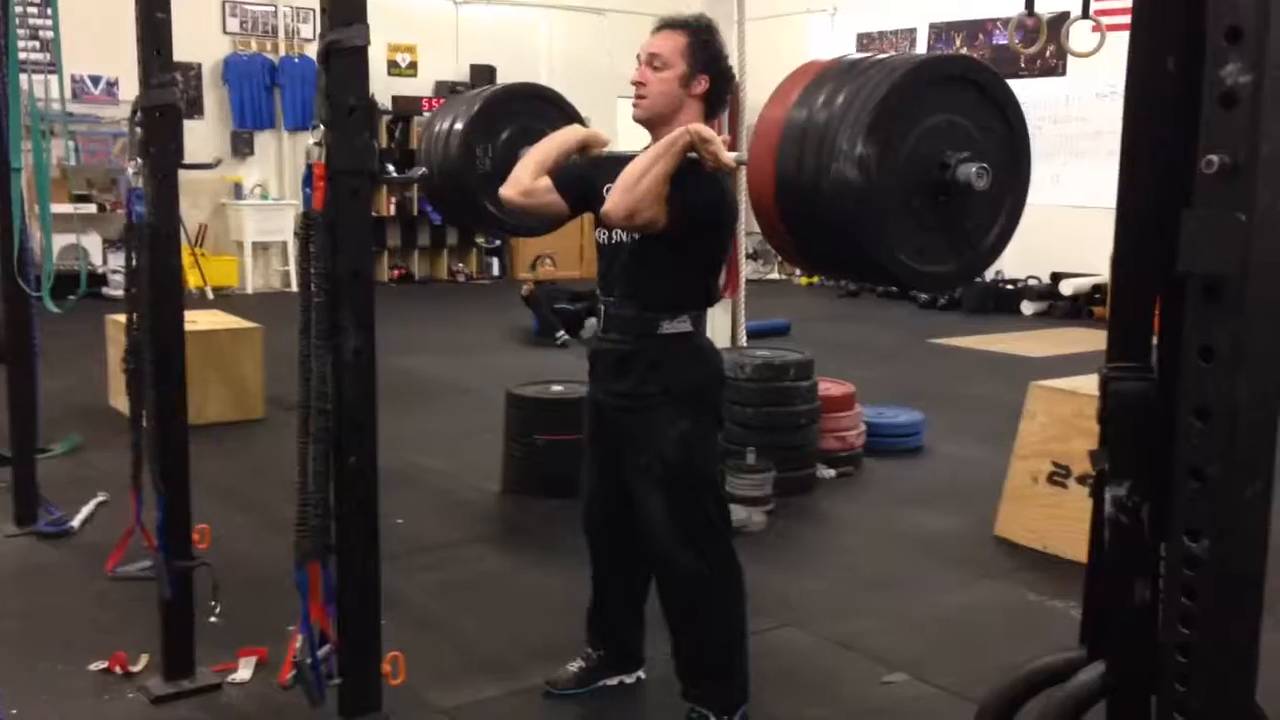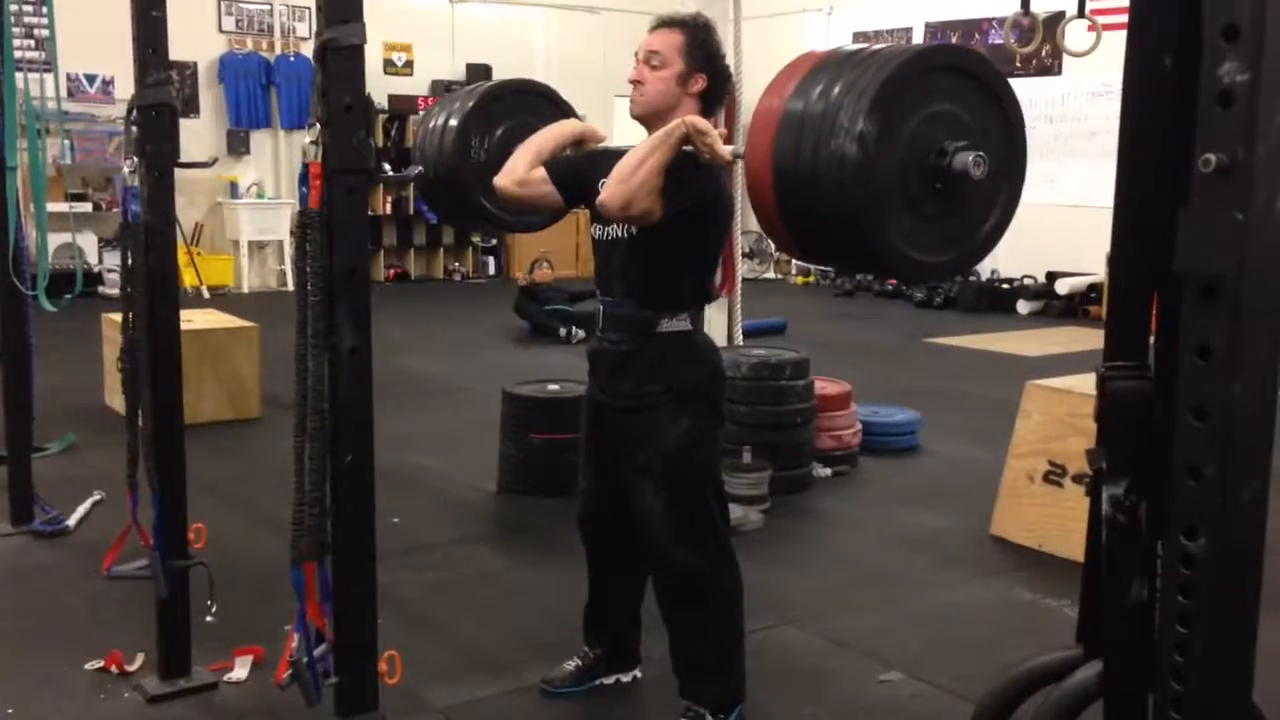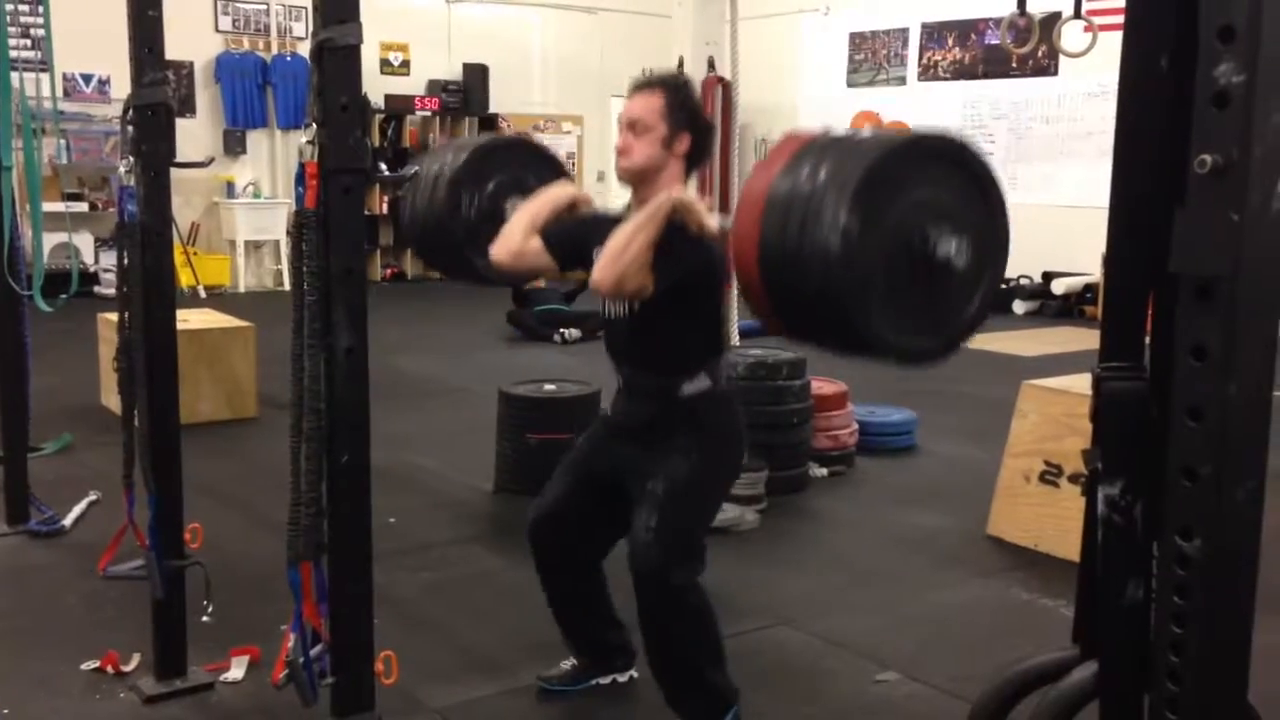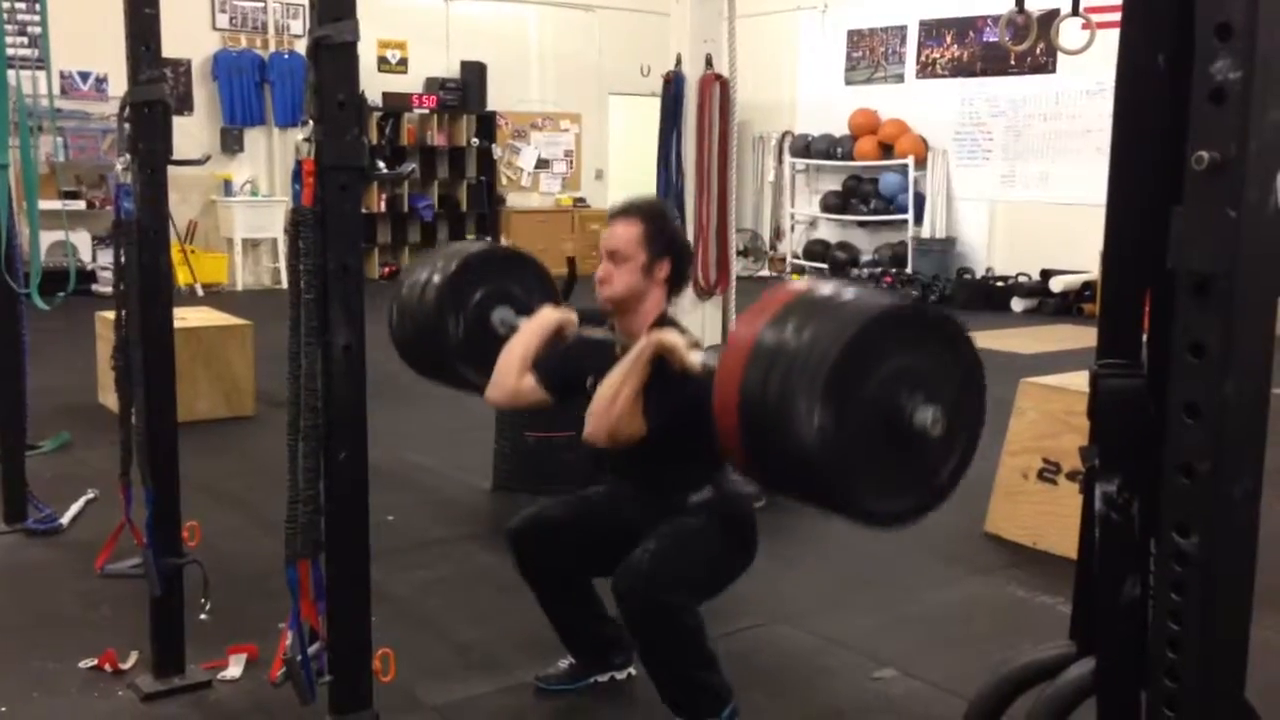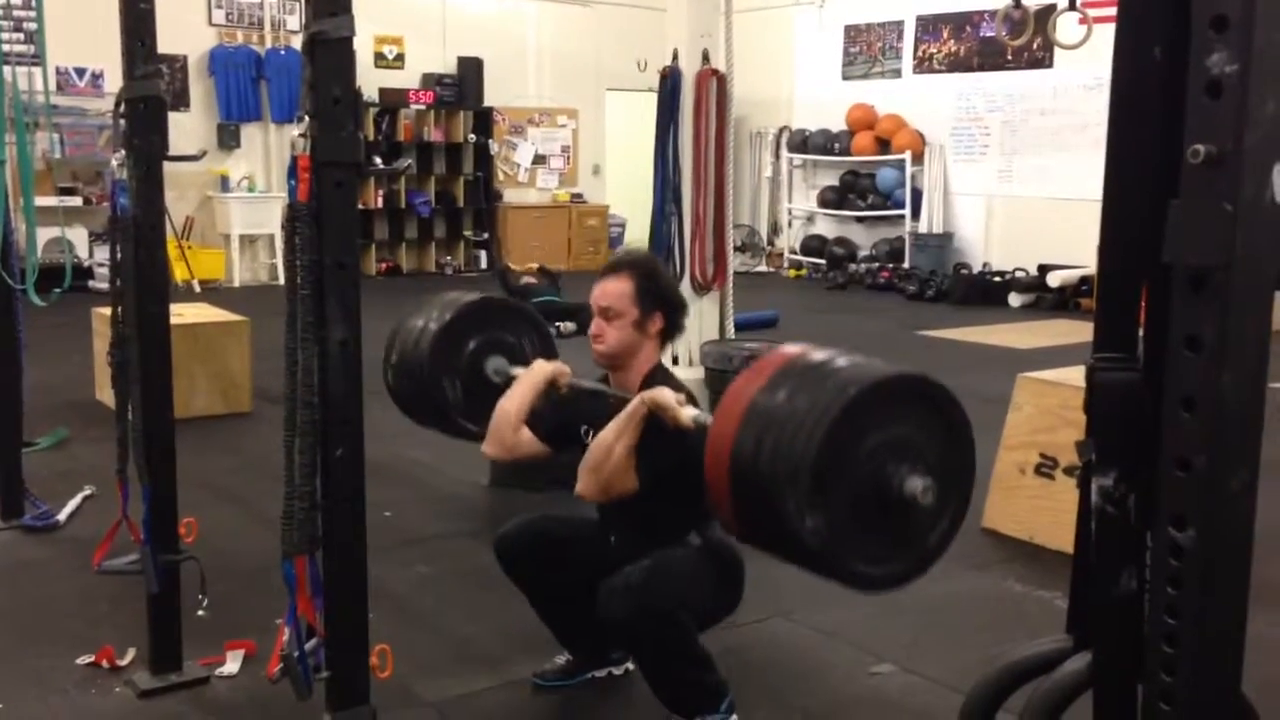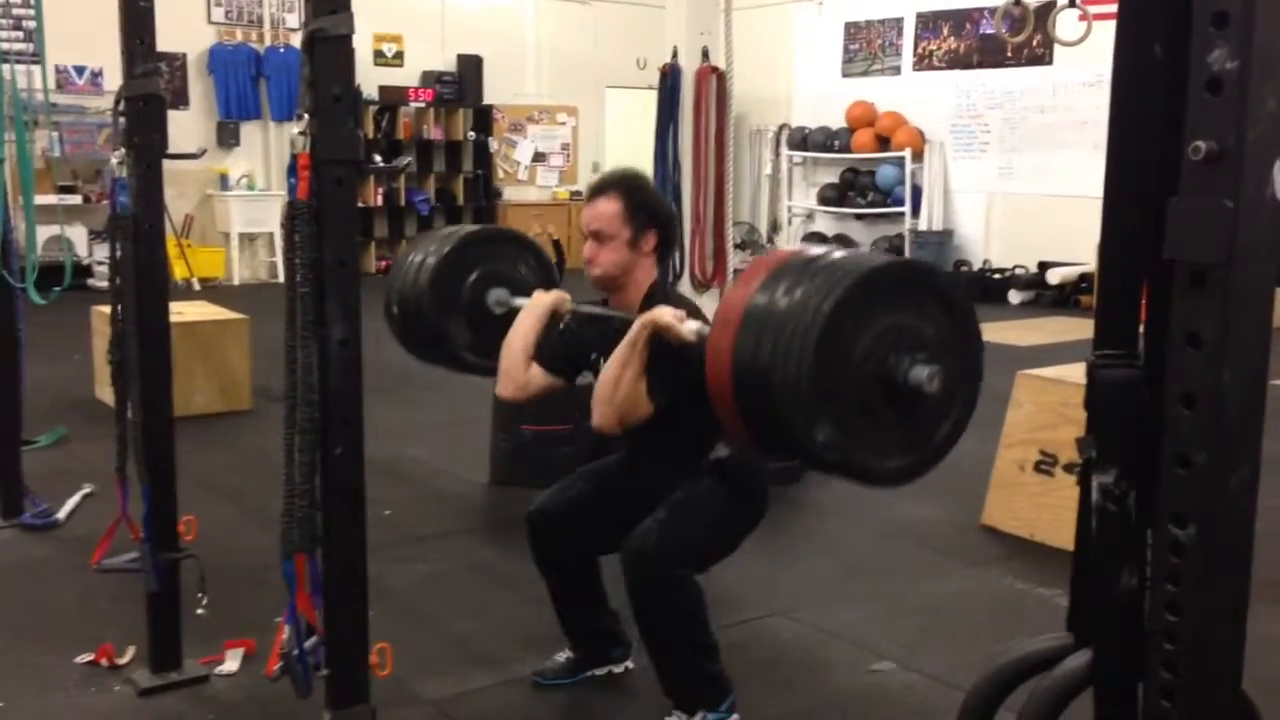
dt=0.4s
person 1, frame 1
left shoulder: (700, 179)
right shoulder: (619, 166)
left elbow: (623, 211)
right elbow: (518, 191)
left wrist: (681, 141)
right wrist: (571, 136)
left hip: (673, 377)
right hip: (614, 368)
left knee: (688, 546)
right knee: (610, 526)
right ankle: (614, 654)
person 1, frame 2
left shoulder: (696, 173)
right shoulder: (614, 160)
left elbow: (618, 200)
right elbow: (511, 182)
left wrist: (675, 134)
right wrist: (568, 130)
left hip: (673, 374)
right hip: (612, 366)
left knee: (685, 543)
right knee: (604, 524)
right ankle: (611, 653)
person 1, frame 3
left shoulder: (687, 236)
right shoulder: (607, 227)
left elbow: (607, 279)
right elbow: (506, 252)
left wrist: (664, 207)
right wrist: (558, 194)
left hip: (693, 427)
right hip: (631, 414)
left knee: (658, 562)
right knee: (554, 527)
right ankle: (603, 657)
person 1, frame 4
left shoulder: (675, 366)
right shoulder: (596, 352)
left elbow: (600, 432)
right elbow: (503, 390)
left wrist: (648, 349)
right wrist: (545, 321)
left hip: (706, 519)
left knee: (643, 582)
right knee: (534, 536)
right ankle: (604, 654)
person 1, frame 5
left shoulder: (670, 415)
right shoulder: (589, 402)
left elbow: (592, 488)
right elbow: (499, 445)
left wrist: (638, 412)
right wrist: (539, 375)
left hip: (697, 565)
left knee: (631, 598)
right knee: (520, 544)
right ankle: (600, 651)
person 1, frame 6
left shoulder: (674, 328)
right shoulder: (593, 323)
left elbow: (607, 418)
right elbow: (512, 385)
left wrist: (643, 331)
right wrist: (539, 306)
left hip: (720, 476)
right hip: (650, 464)
left knee: (650, 553)
right knee: (552, 520)
right ankle: (600, 648)
